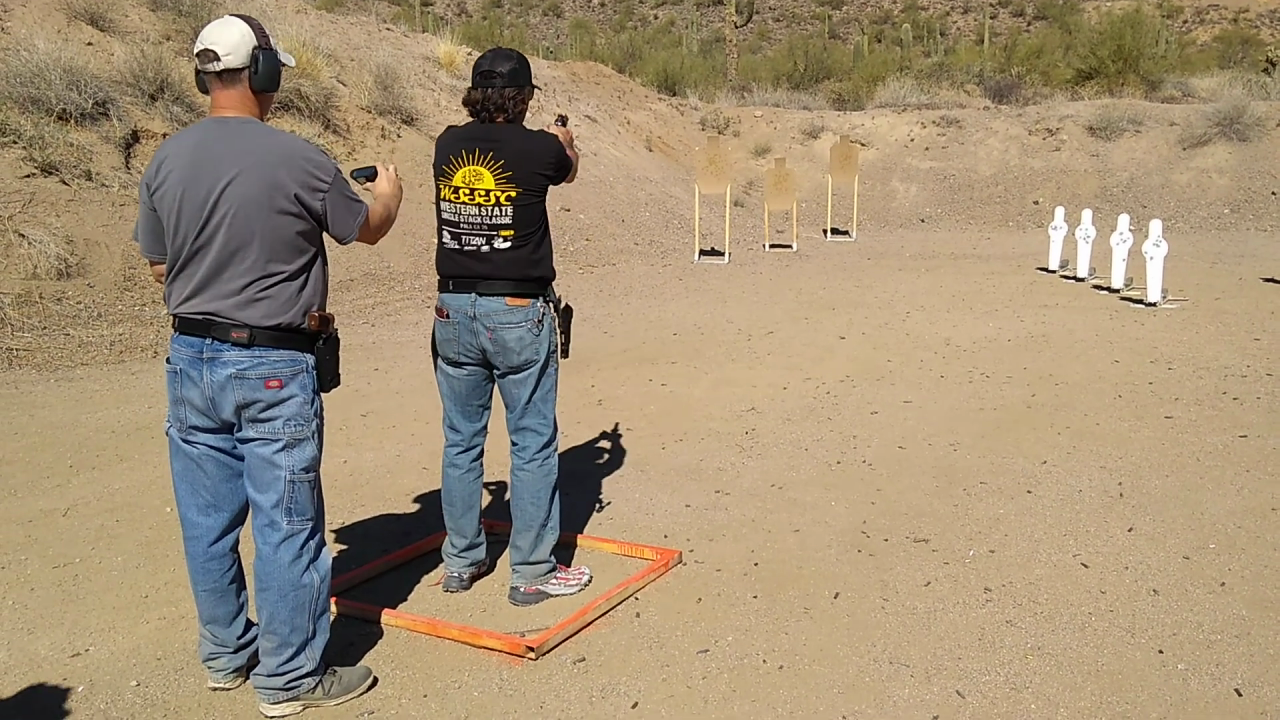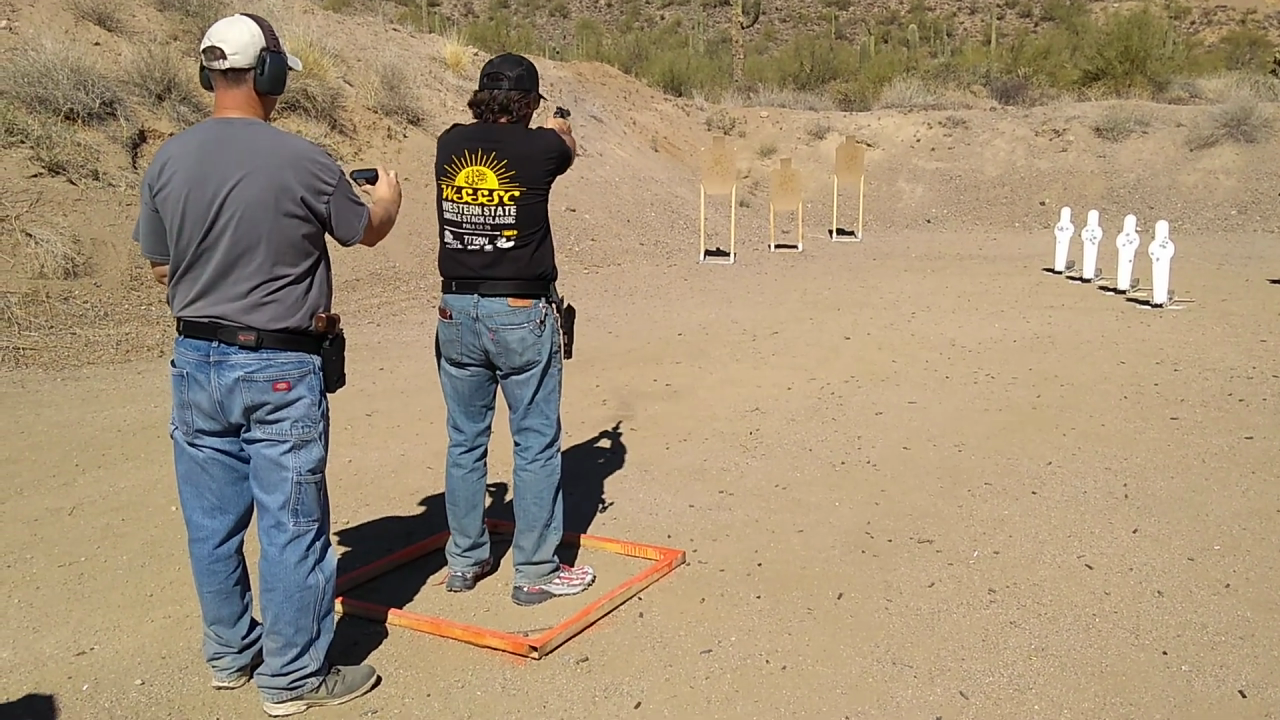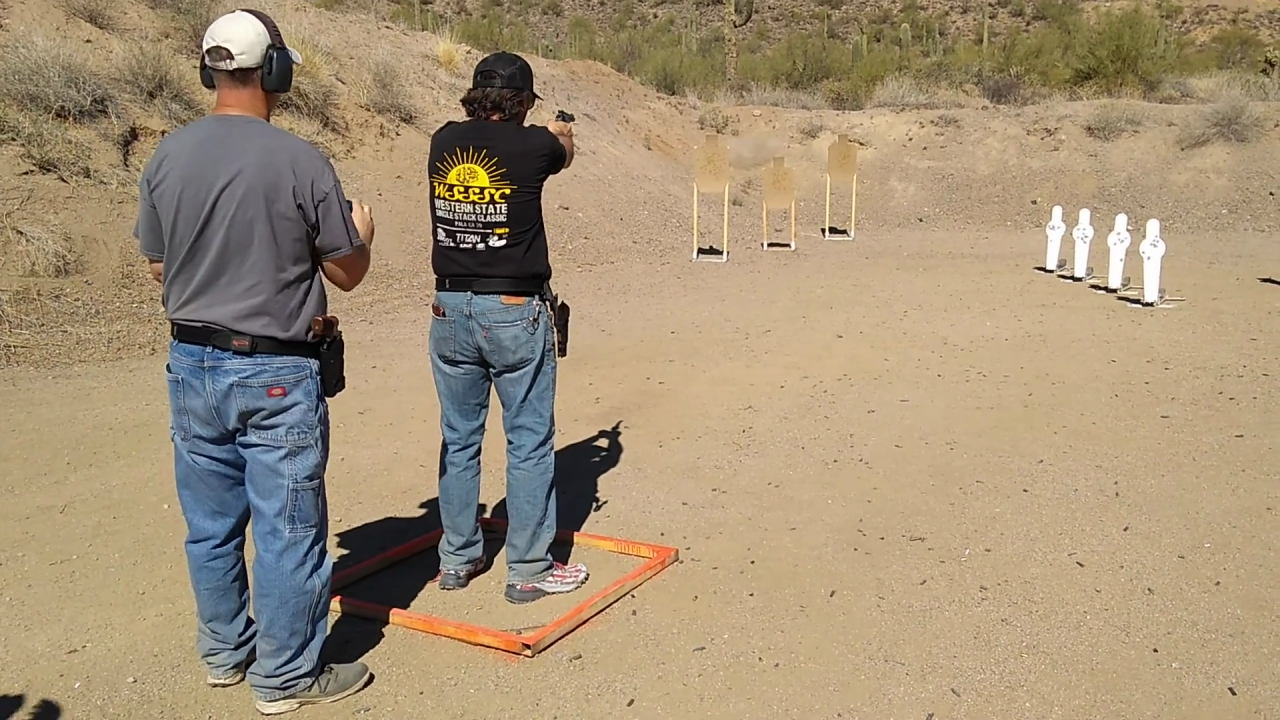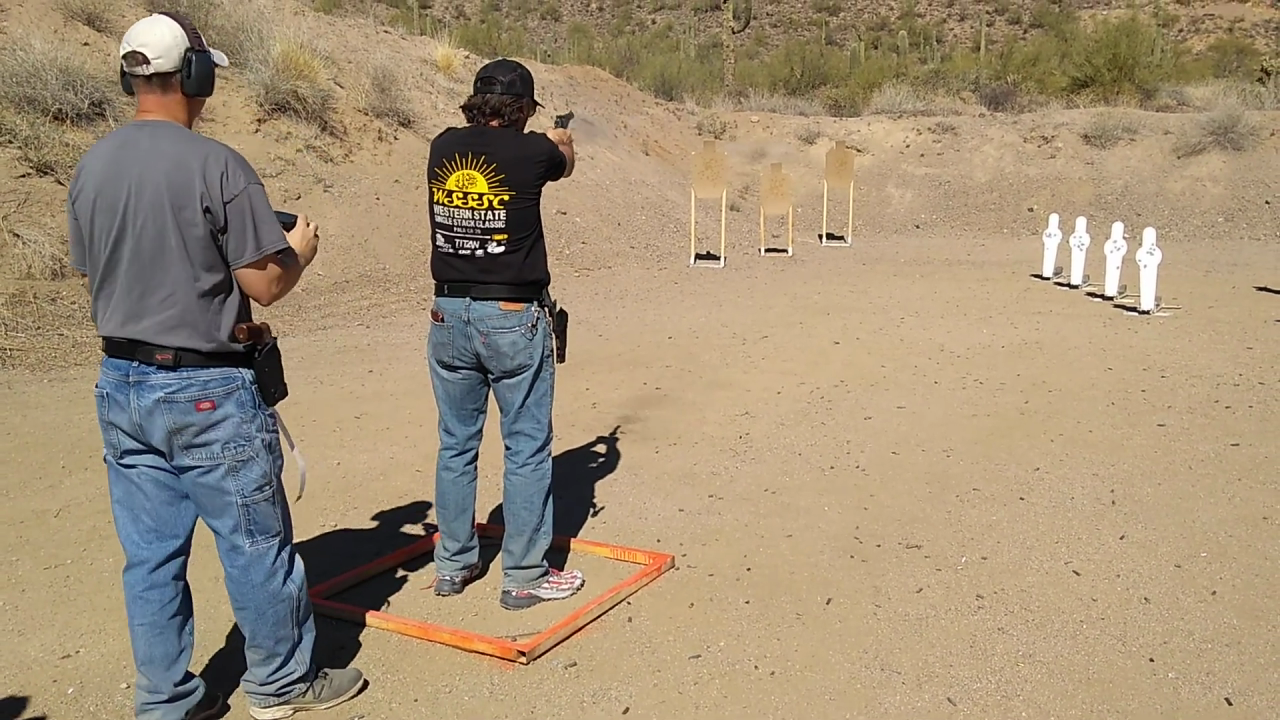
dt=0.7s
person 1, frame 1
left shoulder: (164, 160)
right shoulder: (297, 159)
left elbow: (159, 267)
right elbow: (367, 230)
right wrist: (389, 194)
left hip: (191, 358)
right hip: (271, 368)
left knee: (207, 519)
right knee: (285, 525)
left ankle: (225, 653)
person 1, frame 2
left shoulder: (166, 161)
right shoulder: (302, 162)
left elbow: (161, 268)
right elbow: (368, 232)
right wrist: (388, 197)
left hip: (196, 362)
right hip: (278, 370)
left knee: (212, 522)
right knee: (291, 526)
left ankle: (230, 652)
person 1, frame 3
left shoulder: (166, 156)
right shoulder: (301, 162)
left elbow: (159, 266)
right elbow: (346, 273)
right wrist: (362, 233)
left hip: (191, 364)
right hip: (275, 373)
left knee: (211, 527)
right knee: (287, 530)
left ankle: (225, 652)
person 1, frame 4
left shoulder: (89, 167)
right shoulder: (215, 165)
left elbow: (90, 274)
right elbow: (265, 283)
right wrist: (301, 249)
left hip: (122, 383)
right hip: (206, 388)
left knee: (150, 553)
right knee: (254, 543)
person 2, frame 1
left shoulder: (448, 144)
right shoulder: (540, 148)
right elbow: (568, 170)
left hip: (454, 310)
right hip: (518, 314)
left knee: (461, 441)
right knee: (532, 445)
left ankle: (461, 561)
right ankle: (533, 573)
person 2, frame 2
left shoulder: (450, 144)
right shoulder: (540, 147)
right elbow: (567, 150)
right wrist: (560, 130)
left hip: (457, 311)
right hip: (521, 314)
left knee: (465, 441)
right knee: (536, 444)
left ankle: (465, 559)
right ankle: (536, 571)
person 2, frame 3
left shoulder: (443, 141)
right shoulder: (532, 145)
right elbow: (564, 154)
right wrist: (560, 133)
left hip: (451, 309)
right hip: (514, 311)
left knee: (458, 439)
right knee: (529, 442)
left ankle: (457, 557)
right ankle: (529, 569)
person 2, frame 4
left shoulder: (443, 147)
right shoulder: (532, 152)
right elbow: (565, 163)
right wrist: (562, 141)
left hip: (449, 315)
right hip: (513, 318)
left knee: (456, 444)
right knee: (526, 448)
left ankle: (453, 563)
right ankle: (525, 576)
